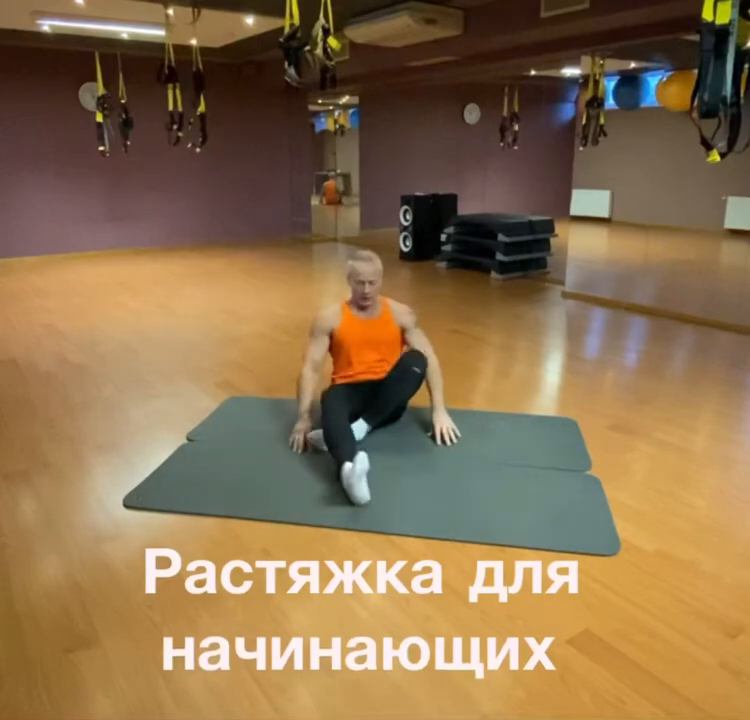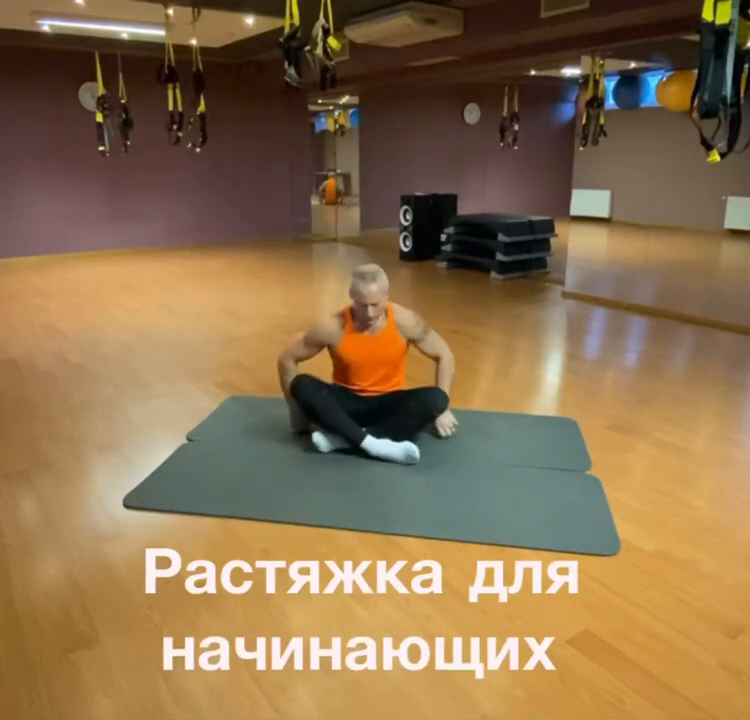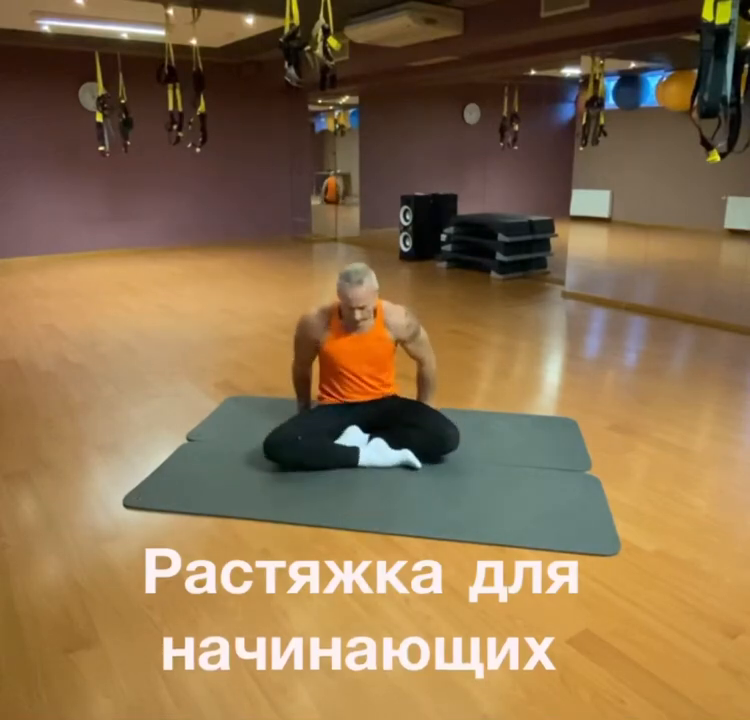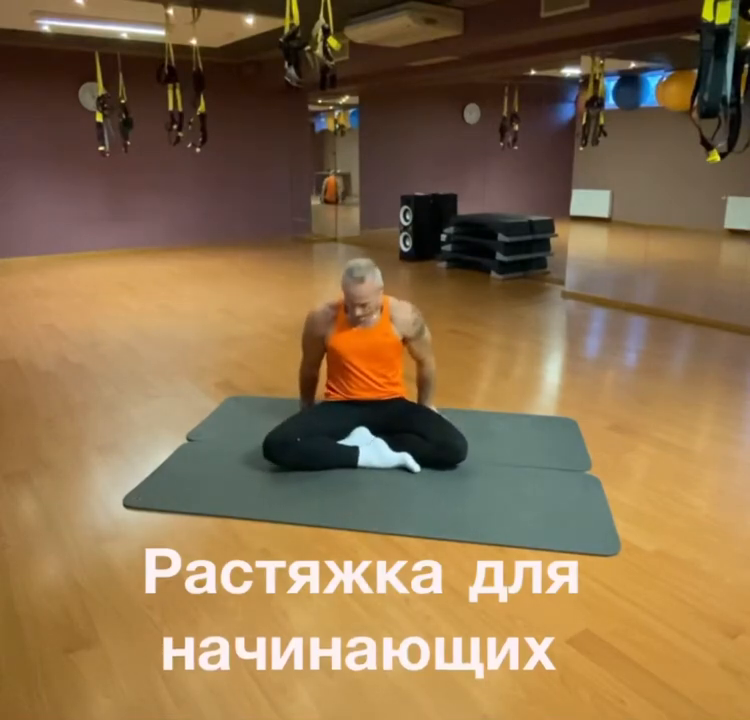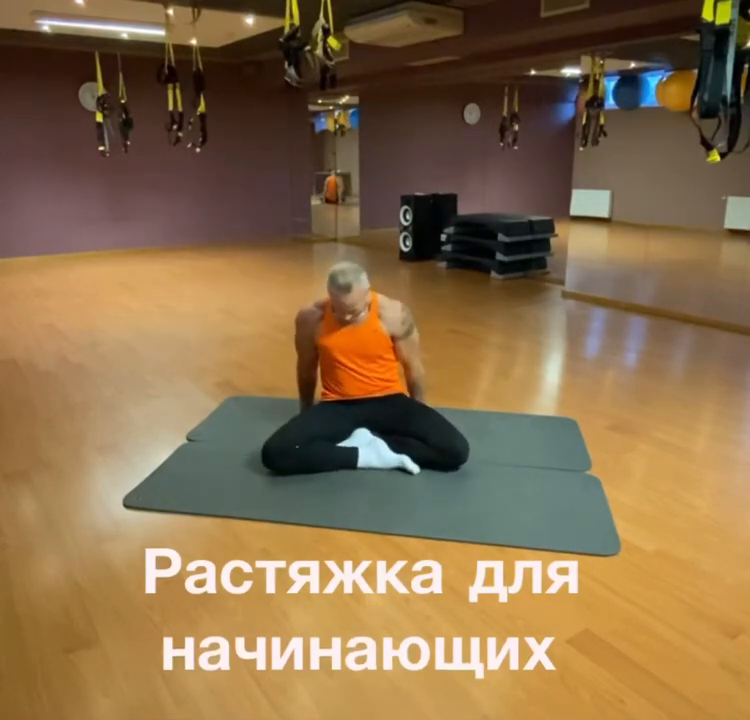
dt=0.7s
person 1, frame 1
left shoulder: (400, 314)
right shoulder: (330, 318)
left elbow: (430, 359)
right elbow: (310, 367)
left wrist: (439, 410)
right wrist: (303, 417)
left hip: (389, 397)
right hip: (349, 392)
left knee: (415, 360)
right knee: (331, 398)
left ankle: (357, 427)
right ankle: (349, 468)
person 1, frame 2
left shoulder: (405, 321)
right shoulder: (332, 328)
left elbow: (444, 356)
right elbow: (286, 359)
left wrist: (441, 410)
right wrist: (297, 411)
left hip: (390, 404)
right hip: (347, 403)
left knee: (434, 399)
right knee: (302, 384)
left ankle: (347, 437)
right ankle: (370, 443)
person 1, frame 3
left shoulder: (398, 320)
right shoulder: (314, 324)
left elbow: (426, 361)
right elbow: (302, 368)
left wrist: (425, 406)
right wrist: (304, 411)
left hip: (384, 404)
right hip: (336, 408)
left knee: (447, 437)
right knee: (276, 446)
left ankle: (359, 440)
right ankle: (367, 455)
person 1, frame 4
left shoulder: (404, 317)
right shoulder: (322, 319)
left elbow: (425, 362)
right elbow: (310, 368)
left wrist: (426, 406)
right wrist: (306, 411)
left hip: (391, 405)
right hip: (341, 406)
left knee: (455, 448)
right knee: (276, 446)
left ankle: (363, 442)
right ankle: (366, 454)
person 1, frame 5
left shoulder: (394, 314)
right shoulder: (311, 318)
left elbow: (412, 365)
right elbow: (307, 369)
left wrist: (418, 412)
right wrist: (306, 412)
left hip: (389, 402)
right hip: (338, 405)
left knee: (456, 451)
right knee: (275, 453)
left ankle: (368, 442)
right ankle: (370, 455)
